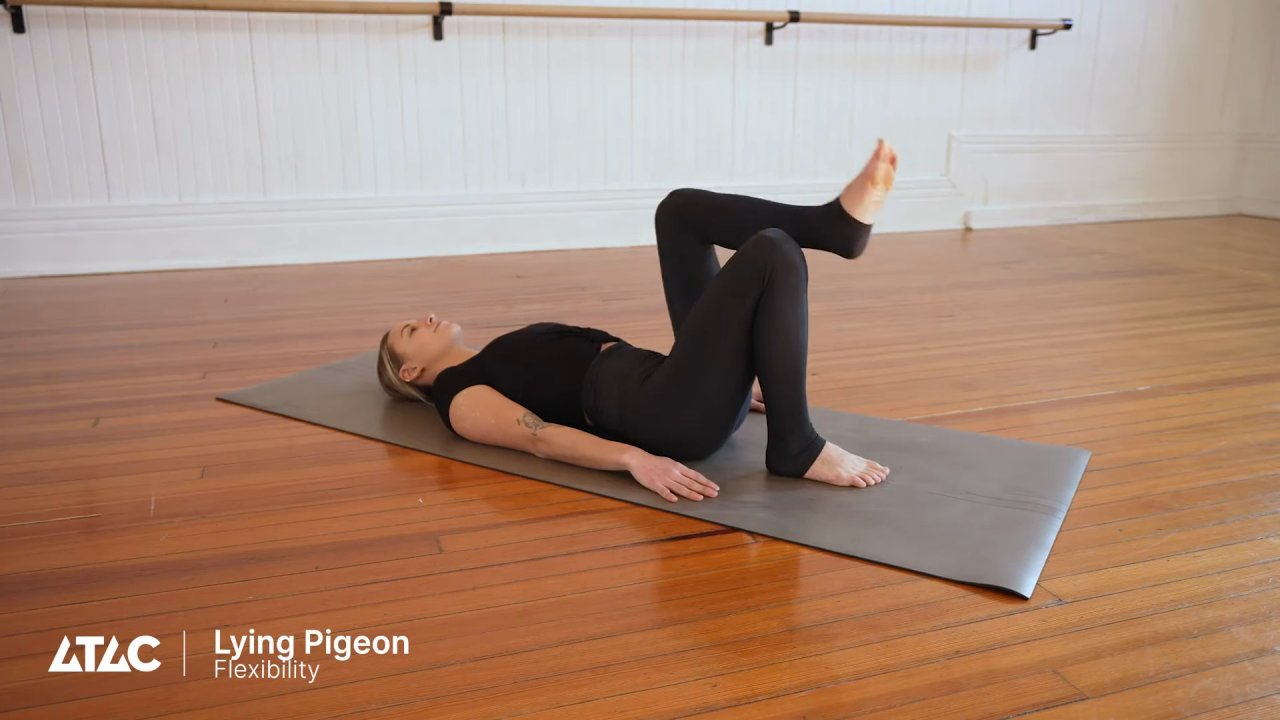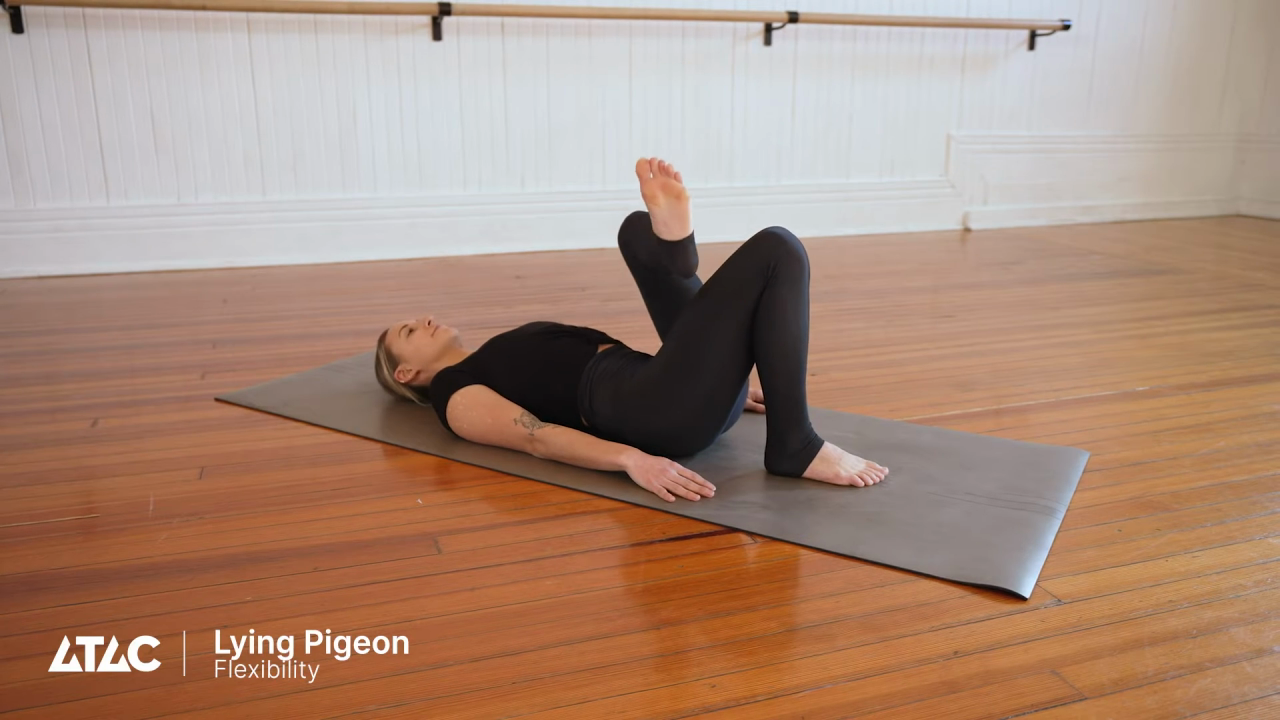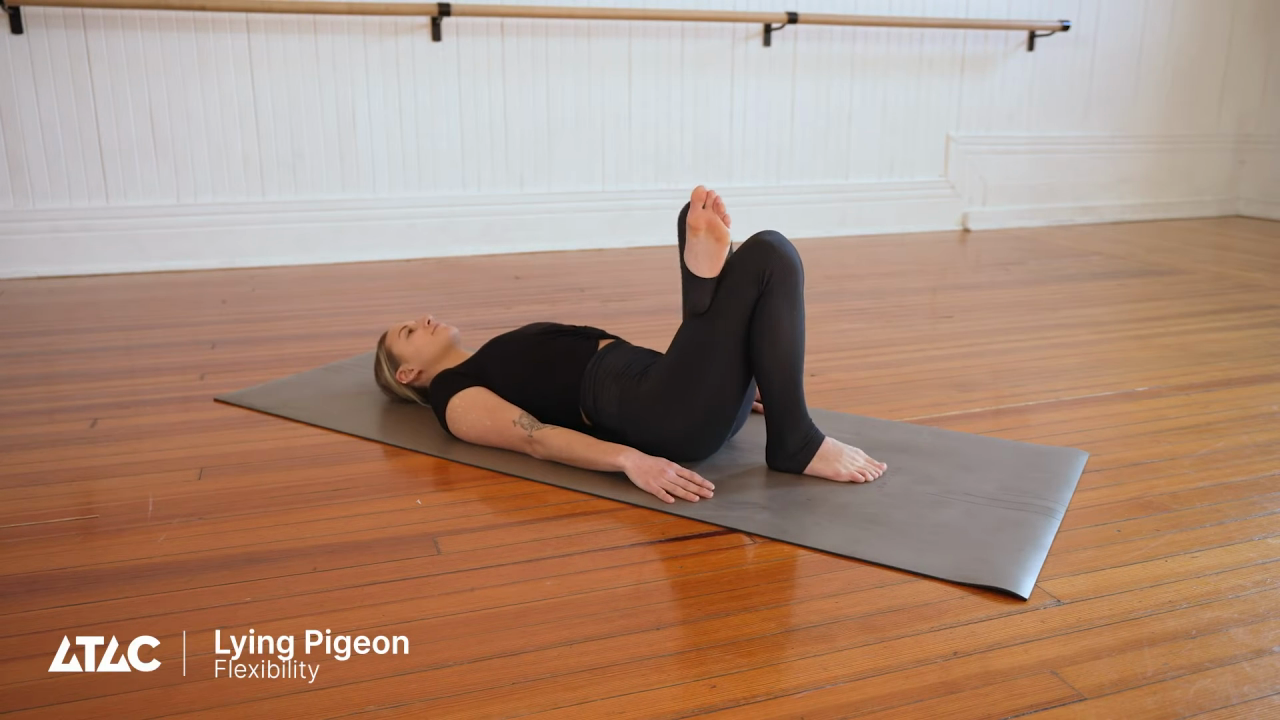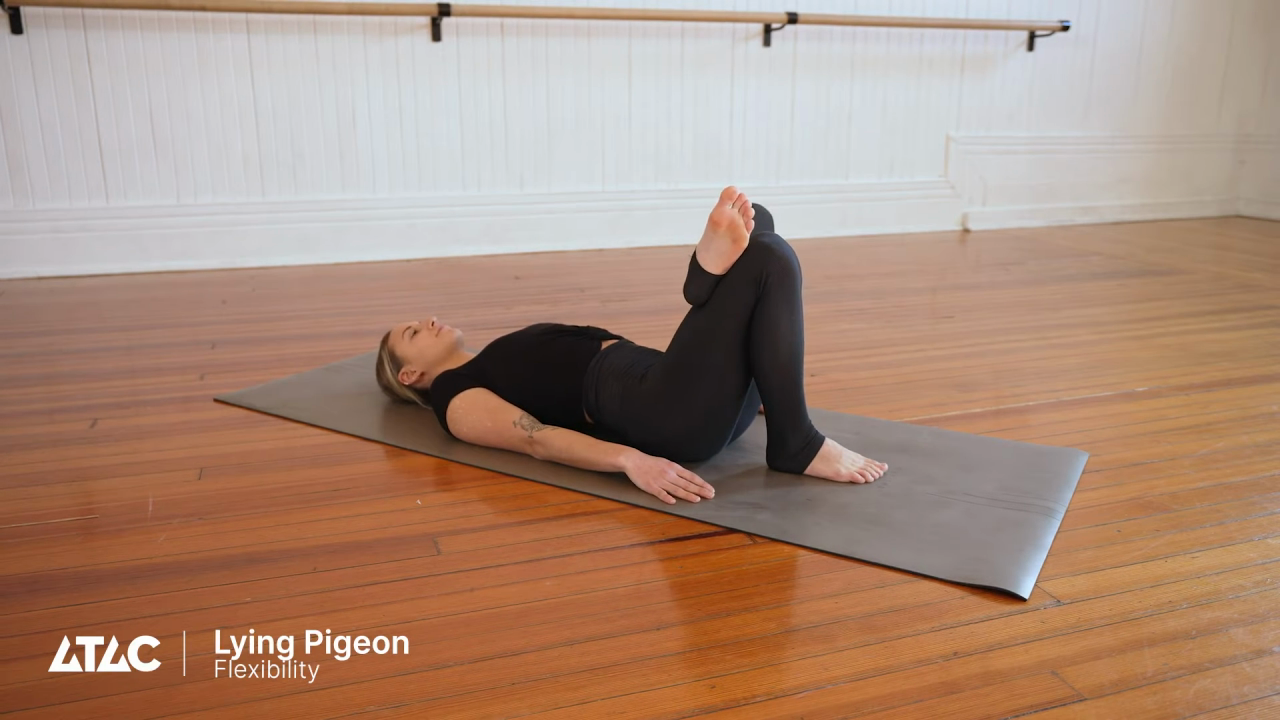
dt=1s
person 1, frame 1
left shoulder: (503, 362)
right shoulder: (461, 395)
right elbow: (539, 438)
left wrist: (734, 380)
right wrist: (634, 457)
left hip: (690, 393)
right hip: (672, 418)
left knee: (681, 210)
right knee: (772, 254)
left ankle: (840, 222)
right ankle: (797, 448)
person 1, frame 2
left shoulder: (501, 365)
right shoulder: (458, 397)
right elbow: (537, 437)
left wrist: (730, 377)
right wrist: (631, 457)
left hip: (682, 395)
right hip: (664, 414)
right knee: (776, 252)
left ankle: (669, 237)
right ankle: (794, 447)
person 1, frame 3
left shoulder: (502, 366)
right shoulder: (457, 400)
right elbow: (536, 439)
left wrist: (739, 377)
right wrist: (630, 459)
left hip: (682, 393)
right hip: (665, 417)
right knee: (769, 256)
left ankle: (705, 275)
right ankle: (796, 443)
person 1, frame 4
left shoulder: (506, 368)
right shoulder: (459, 400)
right elbow: (538, 439)
left wrist: (745, 382)
right wrist: (630, 459)
left hip: (690, 397)
right hip: (667, 416)
right knee: (766, 261)
right ankle: (797, 445)
